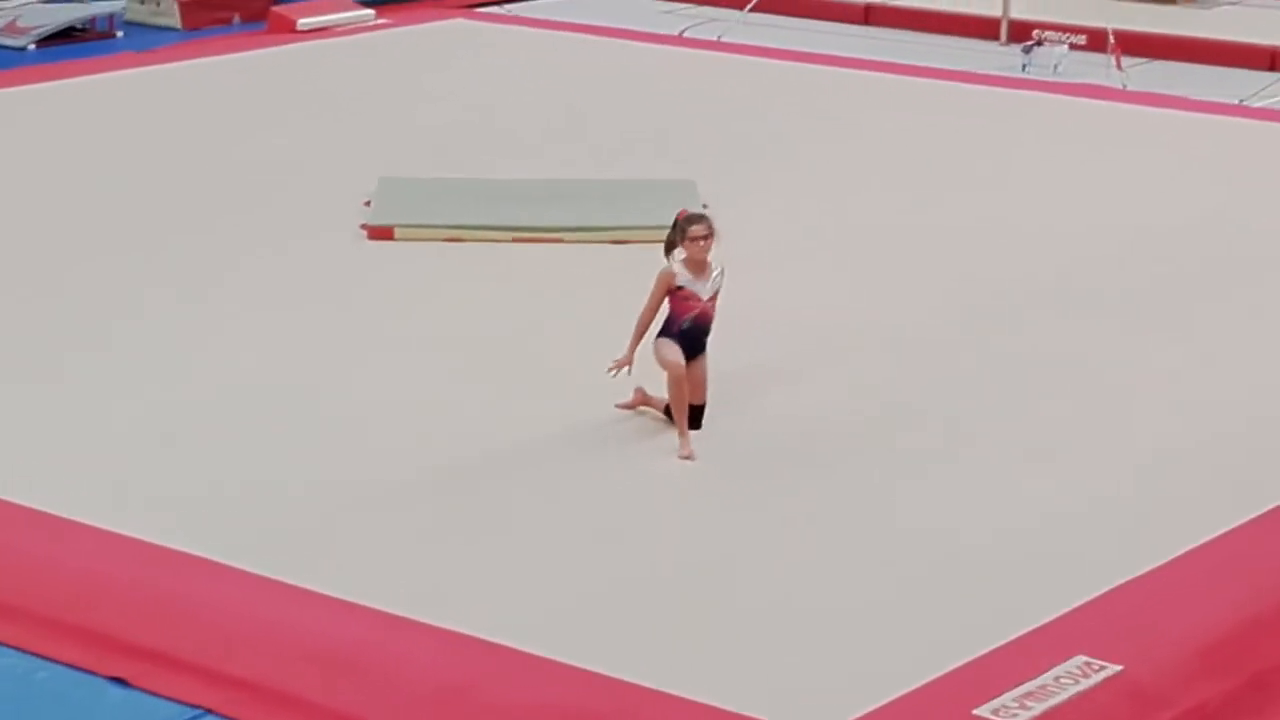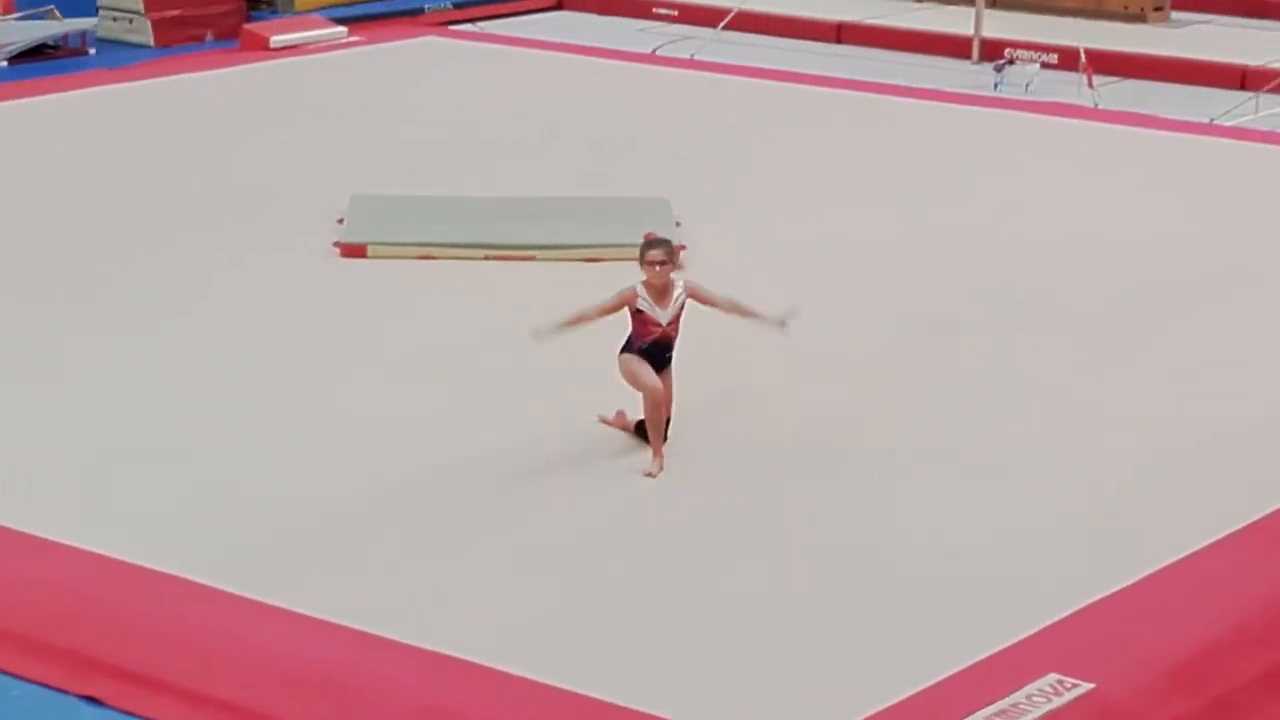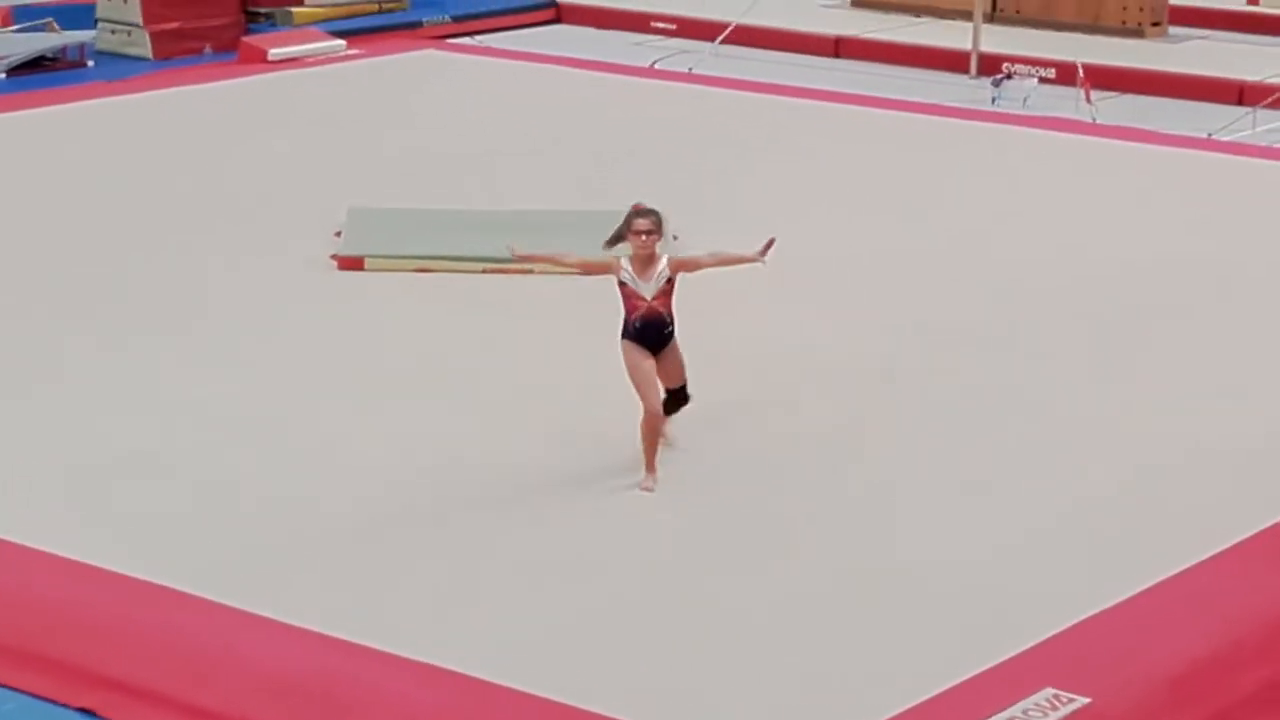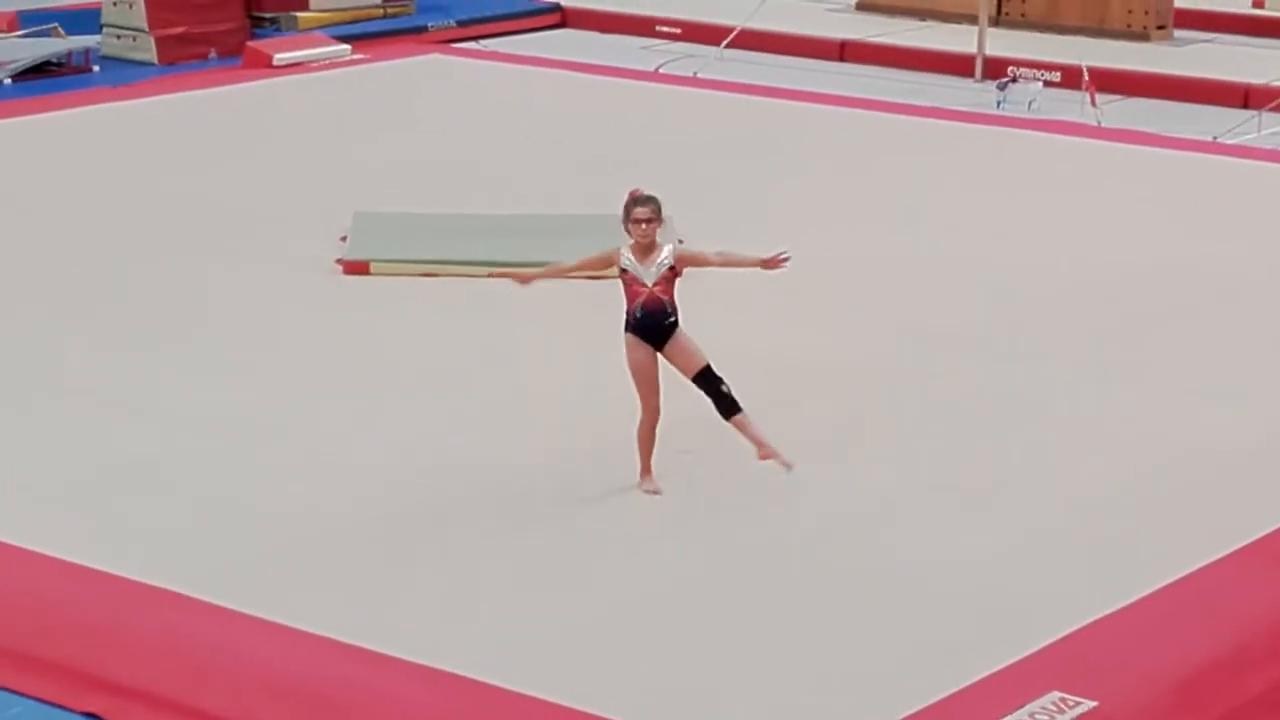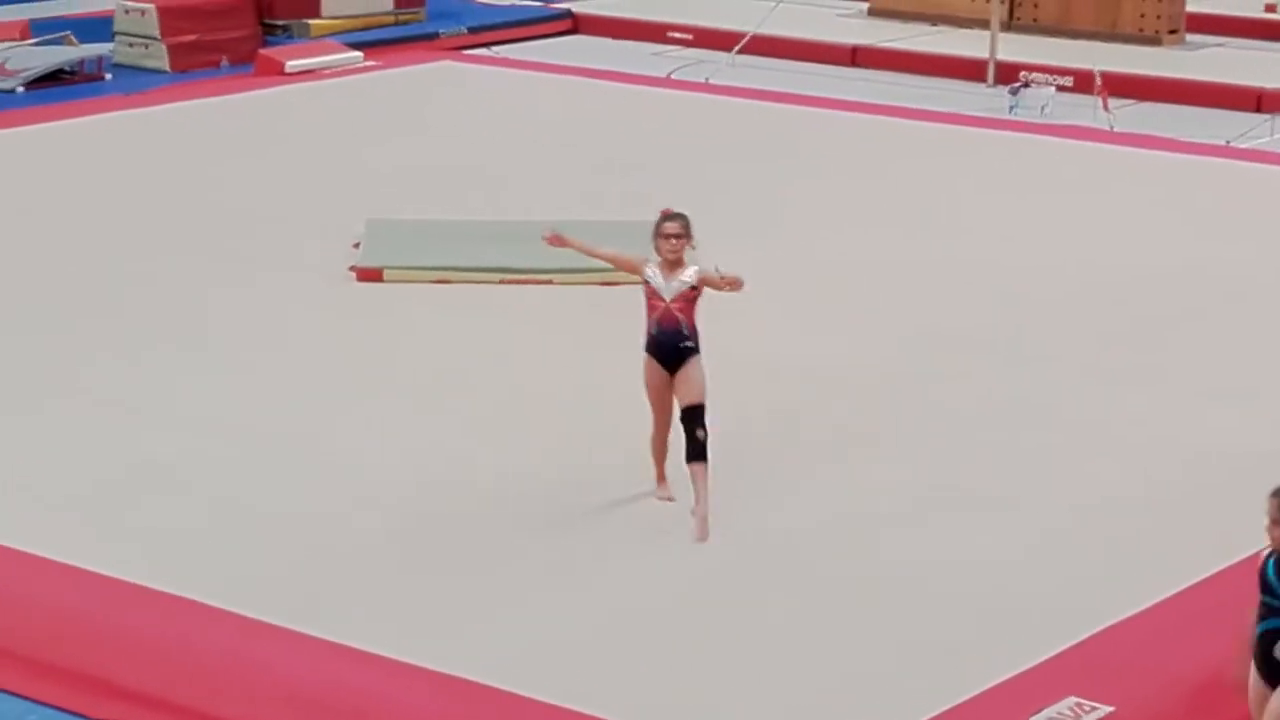
dt=0.3s
person 1, frame 1
left shoulder: (717, 272)
right shoulder: (671, 273)
right elbow: (648, 313)
right wrist: (630, 353)
left hip: (698, 345)
right hip: (670, 339)
left knee: (695, 419)
right knee: (676, 367)
left ankle: (645, 398)
right ankle: (683, 436)
person 1, frame 2
left shoulder: (684, 290)
right shoulder: (635, 294)
left elbow: (723, 303)
right elbow: (595, 311)
left wrist: (765, 318)
right wrist: (556, 327)
left hip: (664, 359)
right hip: (633, 356)
left knee: (657, 431)
right knee: (656, 392)
left ankle: (622, 421)
right ankle: (658, 457)
person 1, frame 3
left shoulder: (671, 263)
right shoulder: (618, 266)
left elbow: (711, 259)
right elbow: (571, 261)
left wrist: (753, 257)
right wrist: (530, 256)
left hip: (665, 337)
right hip: (635, 342)
left knee: (680, 396)
right knee: (653, 409)
left ankle: (658, 425)
right ankle: (650, 470)
person 1, frame 4
left shoulder: (674, 253)
right shoulder: (620, 256)
left elbow: (716, 259)
right elbow: (575, 265)
left wrist: (757, 262)
right wrist: (535, 274)
left hip: (670, 329)
right hip: (638, 334)
left knee: (712, 382)
right knee: (650, 408)
left ankle: (762, 445)
right ankle: (645, 474)
person 1, frame 5
left shoulder: (698, 274)
right shoulder: (647, 268)
left elbow: (723, 282)
right elbow: (605, 255)
left wrist: (732, 284)
right wrist: (568, 242)
left hip: (687, 355)
right hip: (656, 355)
left knee: (695, 422)
right knee: (661, 426)
left ankle: (702, 504)
right ankle: (660, 480)
